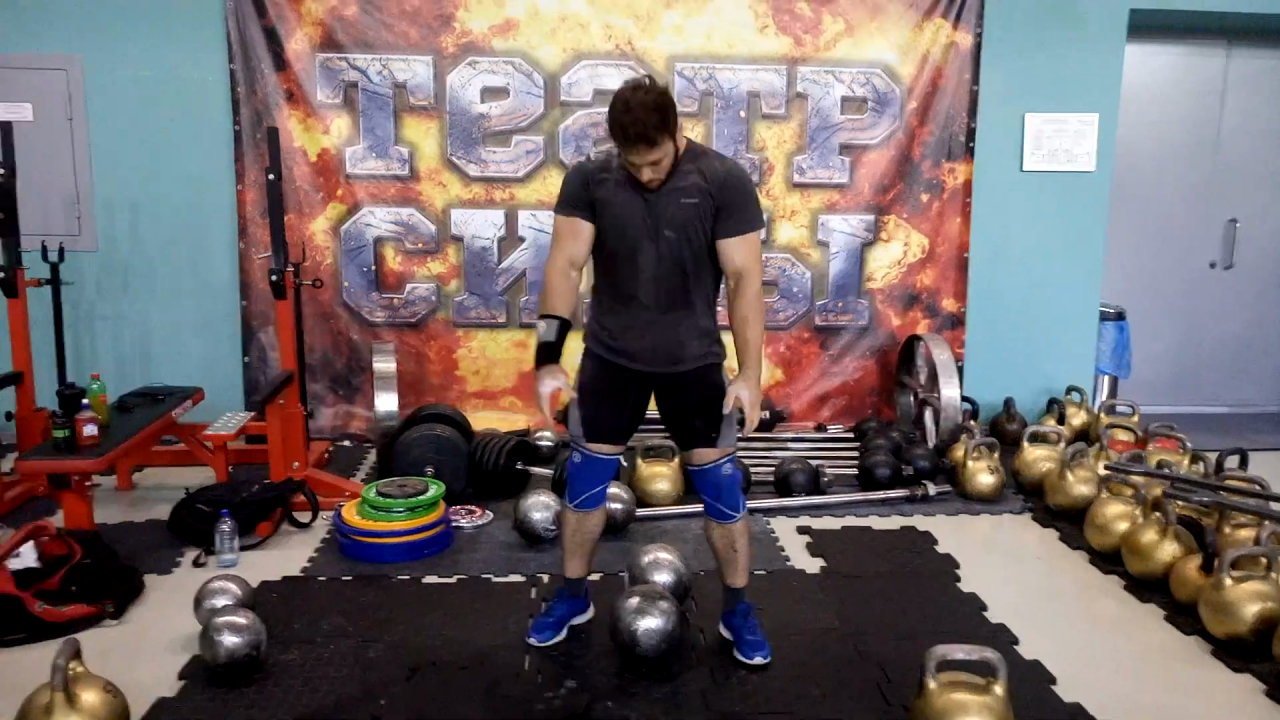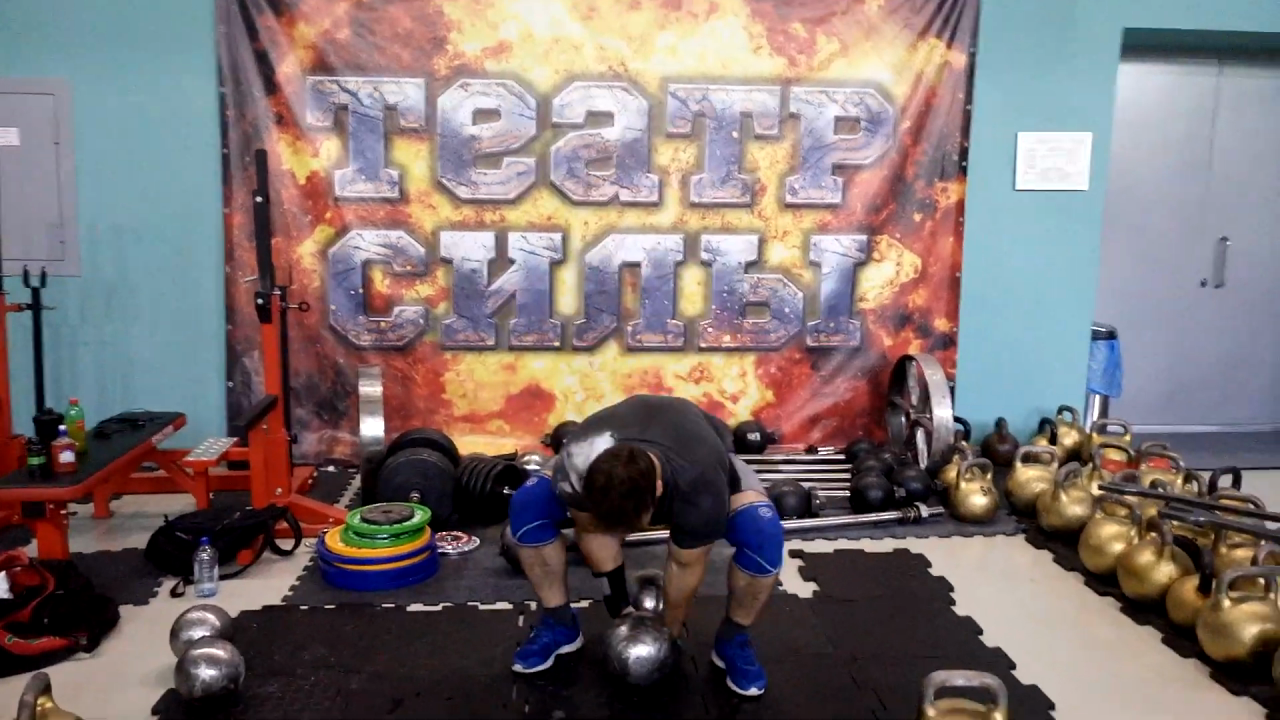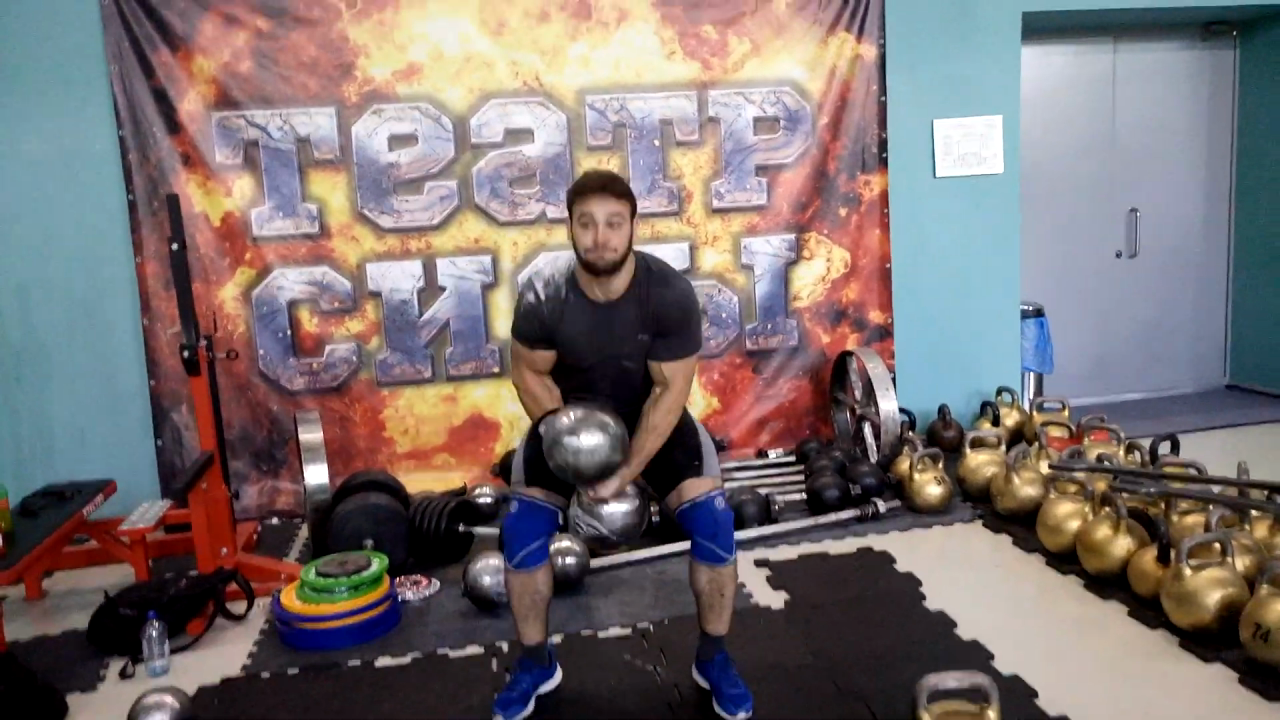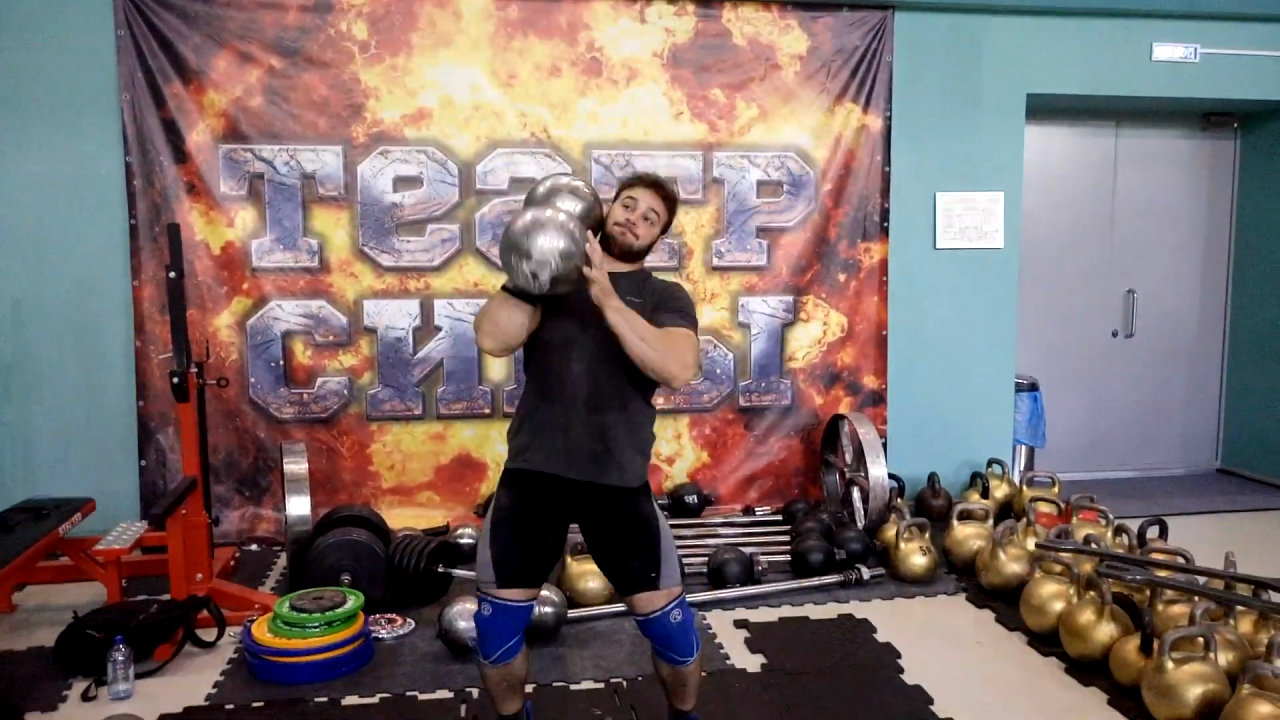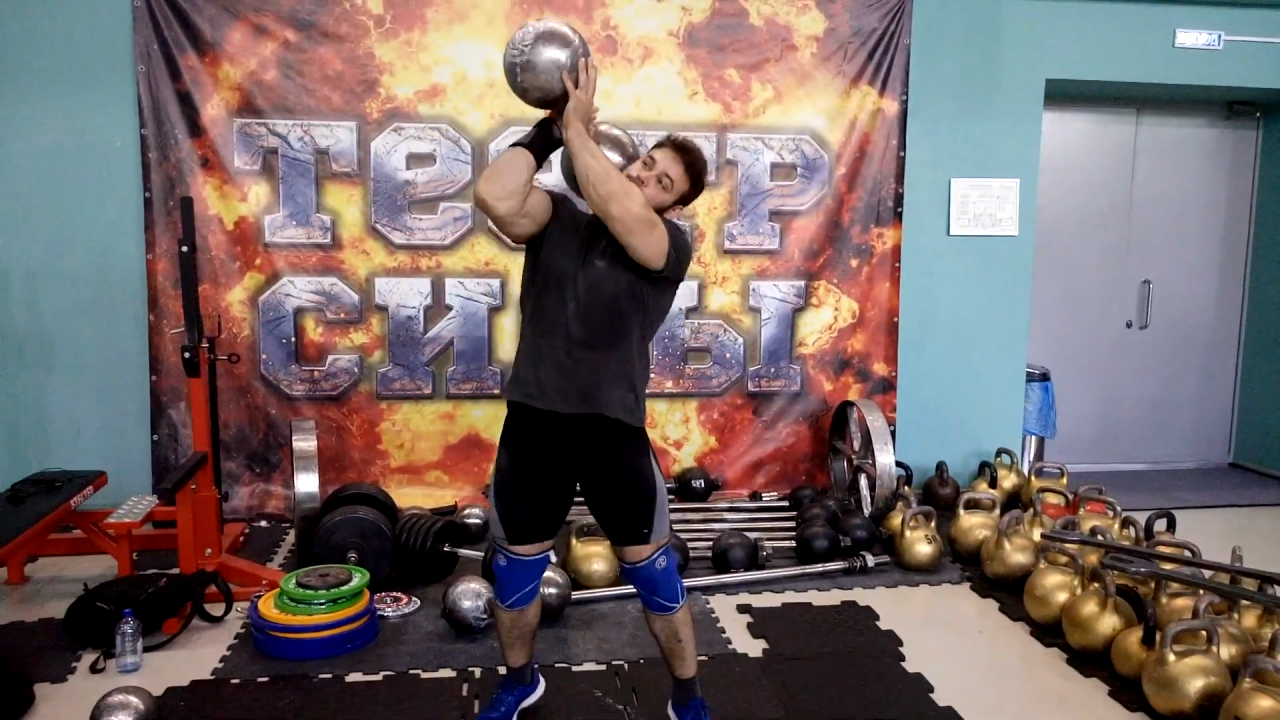
dt=0.5s
person 1, frame 1
left shoulder: (723, 178)
right shoulder: (589, 175)
left elbow: (746, 276)
right elbow: (565, 263)
left wrist: (752, 372)
right wrist: (548, 358)
left hip: (692, 361)
right hip: (612, 356)
left knee: (717, 479)
right knee: (588, 470)
left ankle: (738, 608)
right ankle: (571, 596)
person 1, frame 2
left shoulder: (701, 487)
right shoulder: (577, 468)
left elbow: (686, 567)
right elbow: (595, 534)
left wrist: (671, 629)
right wrist: (619, 609)
left hip: (700, 454)
left knee: (762, 534)
right knee: (528, 508)
left ankle: (733, 638)
right ankle: (557, 623)
person 1, frame 3
left shoulder: (669, 294)
right shoulder: (542, 295)
left elbow: (671, 390)
right elbow: (528, 375)
left wrist: (628, 472)
left hip: (651, 421)
left knee: (709, 516)
right knee: (524, 522)
left ankle: (715, 659)
right ankle: (534, 663)
person 1, frame 4
left shoulder: (664, 296)
left elbow: (679, 369)
right elbow: (492, 340)
left wrist: (607, 298)
left hip: (616, 480)
right hip: (532, 471)
left knee: (667, 620)
right knee: (498, 618)
person 1, frame 5
left shoulder: (670, 248)
right shoulder: (556, 218)
left elbow: (620, 210)
right elbow: (494, 196)
left wrist: (576, 124)
right wrist: (547, 128)
left hip: (613, 430)
right hip: (533, 421)
left knee: (651, 570)
right knee: (516, 569)
